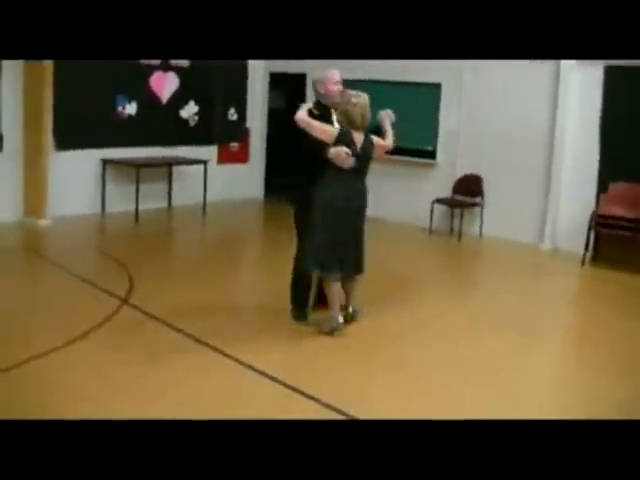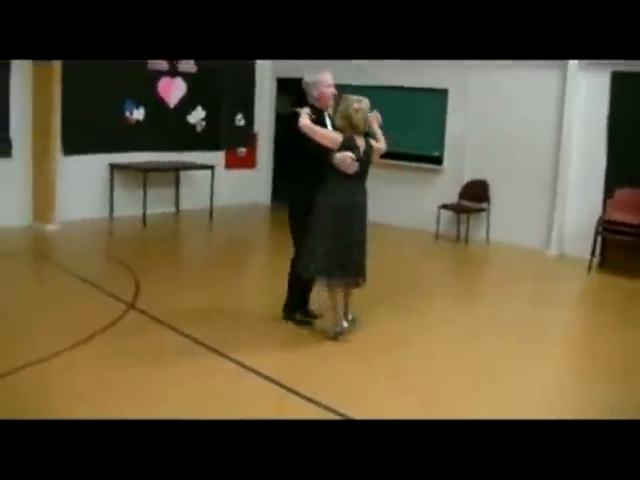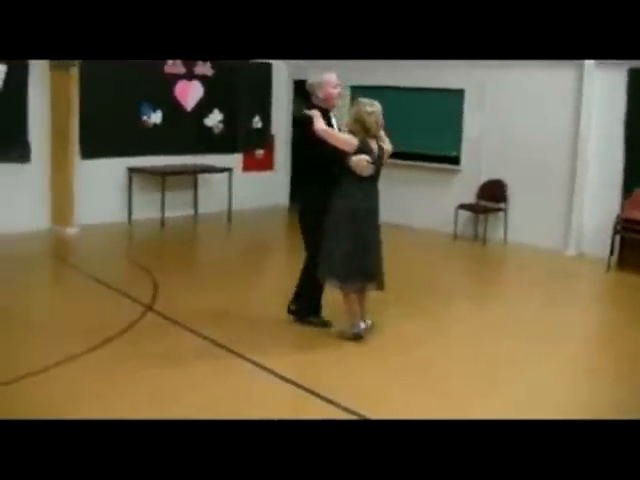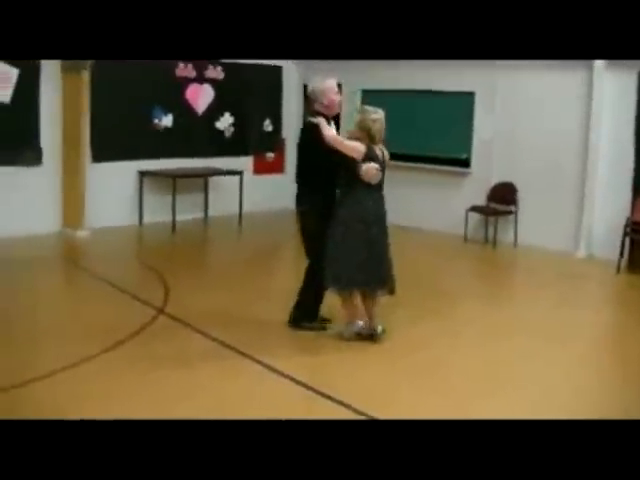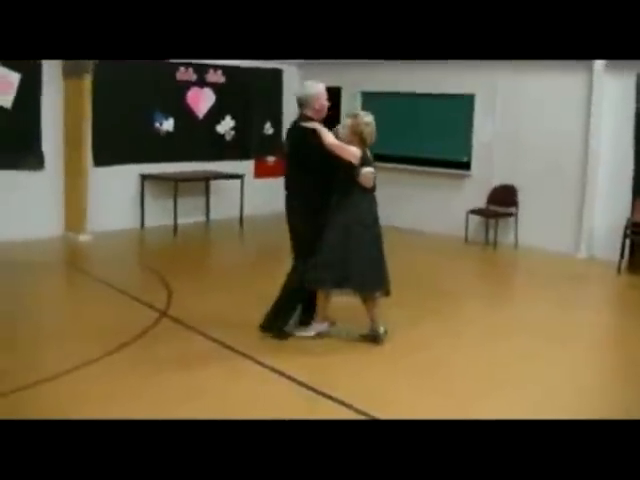
dt=0.2s
person 1, frame 1
right shoulder: (310, 114)
right elbow: (304, 140)
right wrist: (328, 151)
right hip: (311, 192)
right knee: (308, 246)
left ankle: (320, 294)
right ankle: (299, 303)
person 1, frame 2
left shoulder: (327, 117)
right elbow: (307, 145)
right wrist: (333, 157)
right hip: (305, 196)
right knee: (305, 251)
left ankle: (297, 303)
right ankle: (295, 307)
person 1, frame 3
left shoulder: (328, 117)
right shoulder: (307, 117)
left elbow: (334, 147)
right elbow: (321, 148)
right wrist: (349, 159)
left hip: (324, 196)
right hip: (312, 197)
left knee: (319, 252)
right knee: (319, 253)
left ankle: (300, 305)
right ankle: (306, 309)
person 1, frame 4
left shoulder: (322, 123)
right shoulder: (314, 126)
left elbow: (333, 154)
right elbow: (331, 156)
right wrist: (359, 168)
left hip: (321, 201)
right hip: (314, 203)
left knee: (322, 256)
right knee: (319, 258)
left ankle: (308, 311)
right ankle: (301, 314)
person 1, frame 5
left shoulder: (300, 129)
right shoulder: (308, 133)
right elbow: (330, 160)
right wrist: (357, 171)
left hip: (304, 204)
right hip: (306, 207)
left knee: (313, 260)
right knee: (305, 263)
left ankle: (308, 314)
right ankle: (275, 321)
person 2, frame 1
left shoulder: (336, 134)
right shoulder: (370, 141)
left elbow: (300, 119)
right elbow: (389, 144)
left wrist: (306, 107)
right wrist: (387, 124)
left hip: (331, 201)
right hip: (356, 202)
left knee: (329, 257)
right knee: (349, 255)
left ankle: (335, 316)
right ankle: (348, 307)
person 2, frame 2
left shoulder: (339, 140)
right shoulder: (369, 145)
left elbow: (305, 126)
right elbow: (383, 146)
left wrist: (305, 112)
right wrist: (375, 127)
left hip: (334, 206)
right hip: (356, 207)
left knee: (331, 263)
right knee: (348, 260)
left ankle: (339, 322)
right ankle: (347, 315)
person 2, frame 3
left shoulder: (353, 143)
right shoulder: (379, 147)
left elbow: (321, 129)
right elbow: (388, 148)
left wrist: (316, 114)
right wrist: (379, 130)
left hip: (347, 210)
right hip: (368, 210)
left knee: (342, 266)
right knee: (360, 265)
left ankle: (357, 323)
right ankle: (361, 319)
person 2, frame 4
left shoulder: (360, 150)
right shoulder: (378, 153)
left elbow: (331, 137)
left wrist: (322, 121)
left hip: (354, 217)
right hip: (372, 216)
left knee: (341, 269)
right knee: (367, 271)
left ankle: (355, 319)
right ankle: (372, 325)
person 2, frame 5
left shoulder: (355, 153)
right shoulder: (364, 155)
left elbow: (332, 143)
left wrist: (319, 127)
left hip: (352, 221)
right hip: (355, 219)
right knee: (357, 273)
